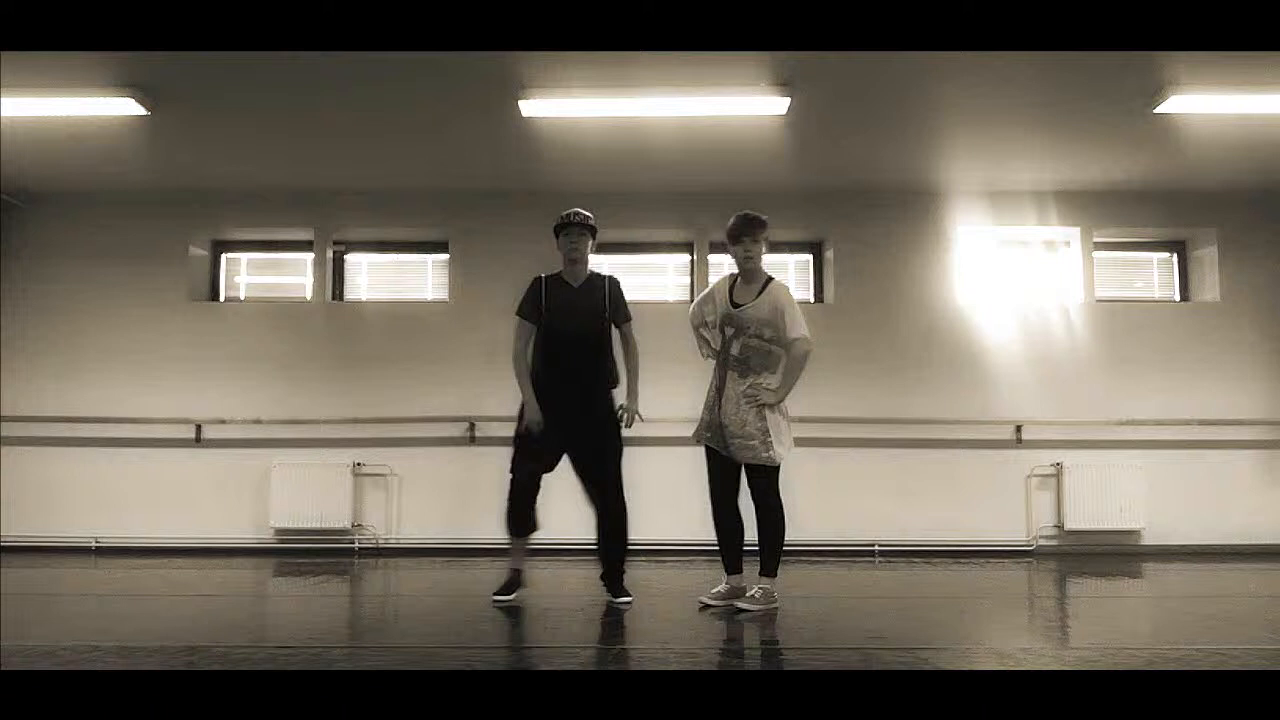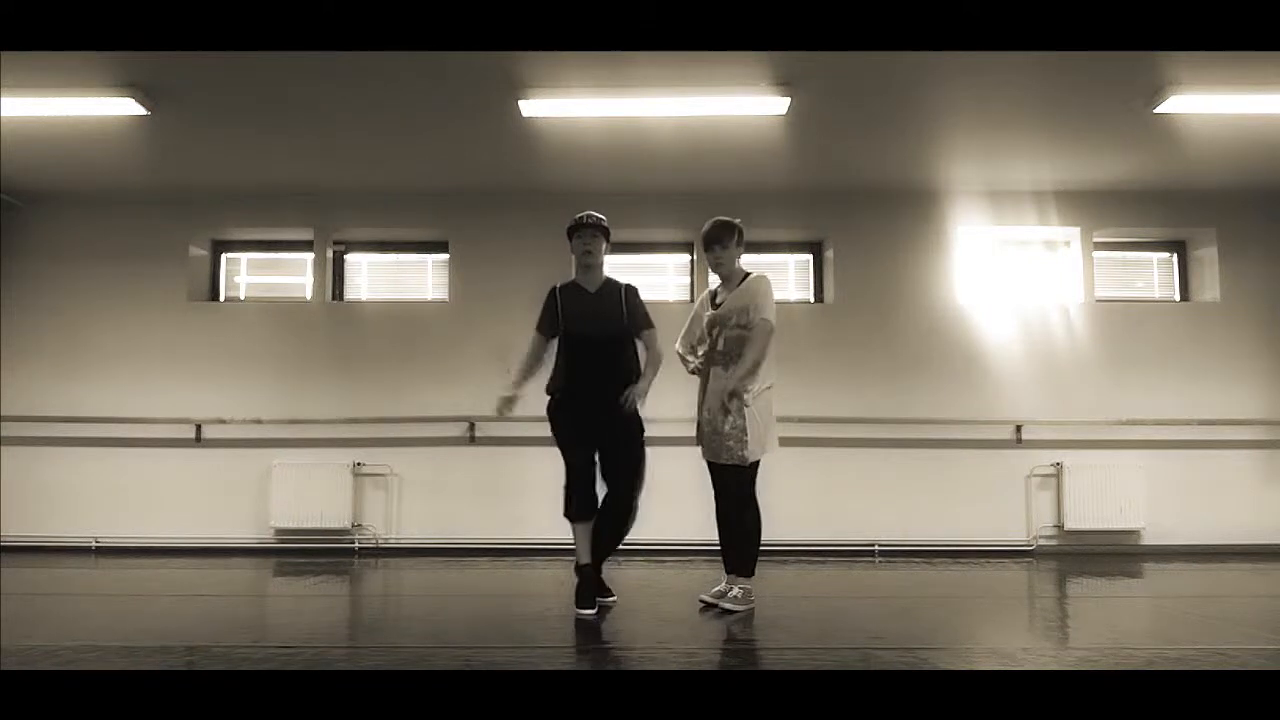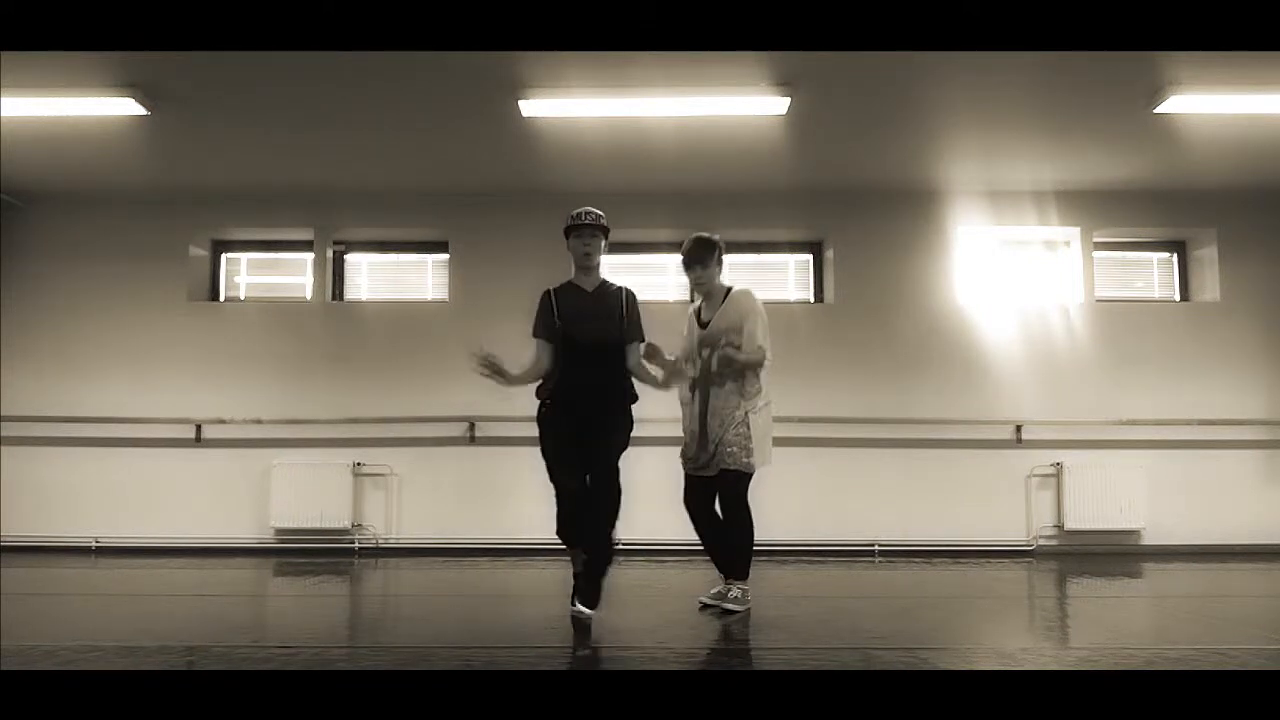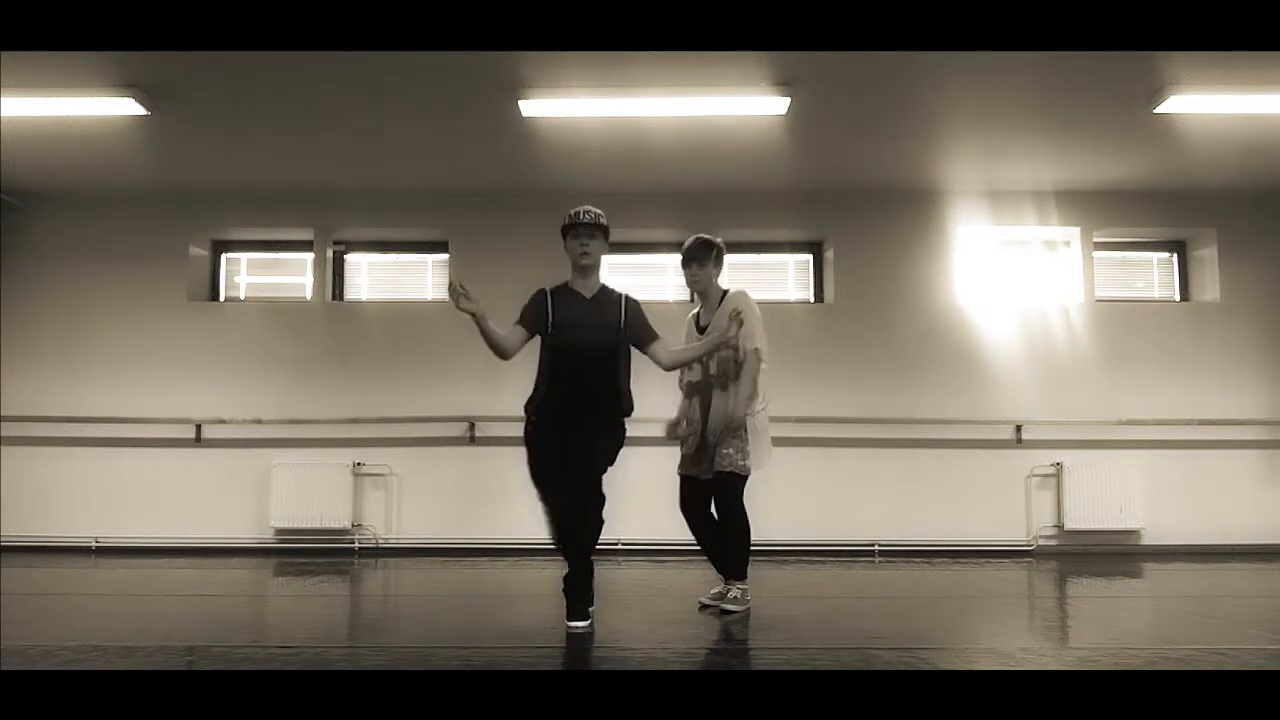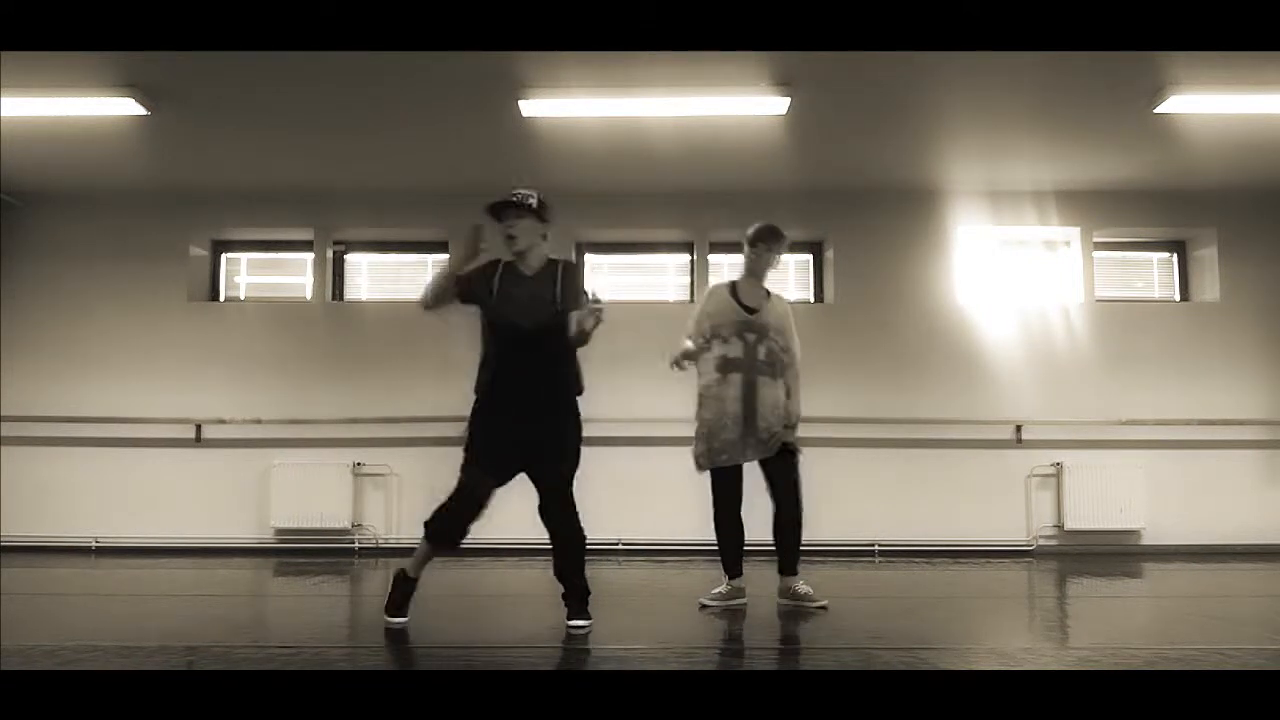
dt=1s
person 1, frame 1
left shoulder: (608, 287)
right shoulder: (541, 288)
left elbow: (629, 343)
right elbow: (521, 349)
left wrist: (632, 398)
right wrist: (530, 401)
left hip: (595, 404)
right hip: (547, 402)
left knee: (608, 490)
right knee: (524, 482)
left ankle: (614, 578)
right ankle: (514, 570)
person 1, frame 2
left shoulder: (626, 295)
right shoulder: (558, 296)
left elbow: (654, 348)
right elbow: (539, 349)
left wrist: (643, 383)
right wrist: (516, 385)
left hip: (618, 407)
right hip: (571, 405)
left knee: (624, 492)
right knee: (580, 476)
left ankle: (591, 569)
right ankle: (584, 574)
person 1, frame 3
left shoulder: (623, 299)
right shoulder: (553, 299)
left elbow: (632, 360)
right elbow: (543, 364)
left wrist: (659, 380)
right wrist: (509, 376)
left hip: (611, 409)
right hip: (561, 412)
left knee: (605, 480)
right knee: (572, 494)
left ankle: (591, 581)
right ankle: (585, 574)
person 1, frame 4
left shoulder: (624, 306)
right shoulder: (546, 301)
left elbow: (665, 359)
right elbow: (507, 349)
left wrist: (717, 340)
right wrist: (478, 316)
left hip: (601, 424)
right hip: (549, 422)
left knee: (585, 494)
right knee: (564, 511)
left ankle: (579, 594)
right ankle: (579, 586)
person 1, frame 5
left shoulder: (565, 274)
right shoulder: (492, 275)
left elbow: (577, 333)
right elbow: (430, 301)
left wrist: (590, 324)
right wrist: (461, 263)
left hip: (554, 412)
right hip: (497, 409)
left knee: (557, 504)
right knee: (470, 497)
left ankle: (576, 599)
right ankle: (408, 578)
person 2, frame 1
left shoulder: (778, 293)
right shoulder: (723, 287)
left elbow: (801, 347)
right elbow: (697, 317)
left wrist: (780, 392)
left hip: (758, 411)
right hip: (720, 407)
left knee: (765, 499)
right knee: (721, 498)
left ankle: (767, 585)
right ankle: (732, 580)
person 2, frame 2
left shoulder: (757, 285)
right shoulder: (706, 299)
left elbow: (764, 331)
right elbow: (685, 346)
left wrist: (737, 379)
right wrist: (694, 364)
left hip: (744, 402)
right hip: (711, 404)
left knee: (742, 494)
right knee: (723, 496)
left ankle: (745, 583)
right ankle: (731, 579)
person 2, frame 3
left shoulder: (744, 300)
right shoulder: (693, 315)
left elbow: (760, 354)
right elbow: (686, 369)
left wrist: (742, 359)
right wrist: (660, 361)
left hip: (740, 416)
right hip: (702, 420)
left knee: (732, 498)
right knee: (696, 501)
left ankle: (741, 585)
right ankle: (728, 578)
person 2, frame 4
left shoulder: (739, 302)
right shoulder: (692, 320)
left elbow: (755, 354)
left wrist: (741, 401)
right wrist: (680, 417)
left hip: (737, 420)
right hip: (700, 424)
left knee: (728, 498)
right knee: (692, 503)
left ankle: (740, 585)
right ankle: (728, 578)
person 2, frame 5
left shoulder: (779, 307)
right shoulder: (716, 296)
left elbow: (790, 359)
right elbow: (694, 342)
left wrist: (793, 402)
right wrist: (686, 352)
left hip: (770, 413)
right hip: (722, 411)
left knee: (788, 493)
right knee: (727, 497)
left ankle: (789, 581)
right ankle: (733, 583)
